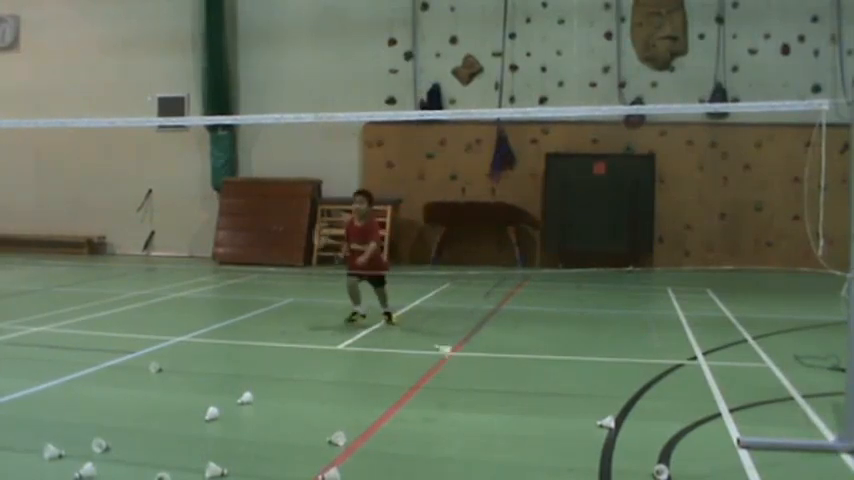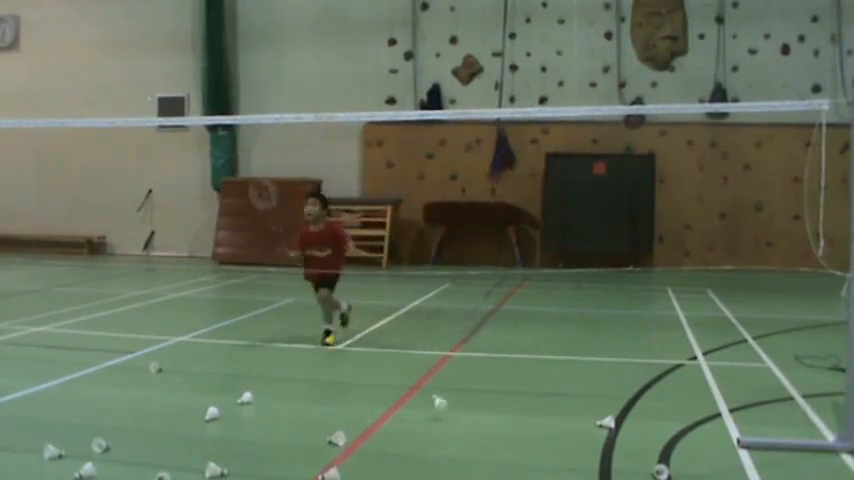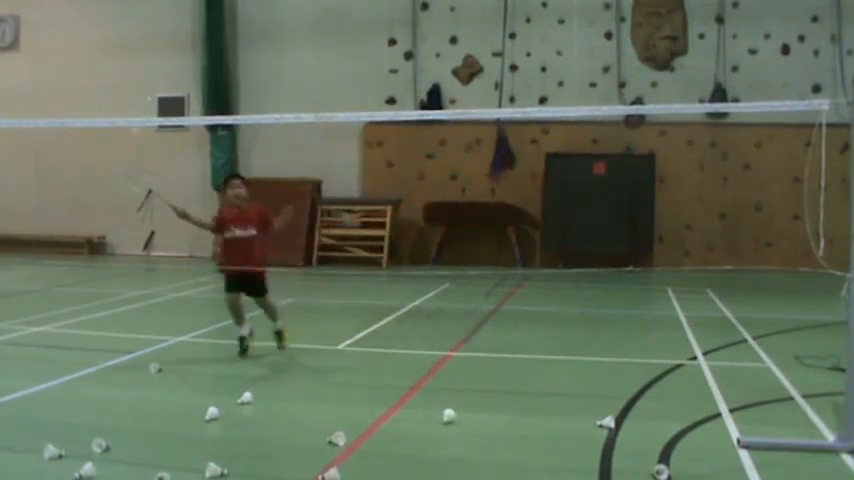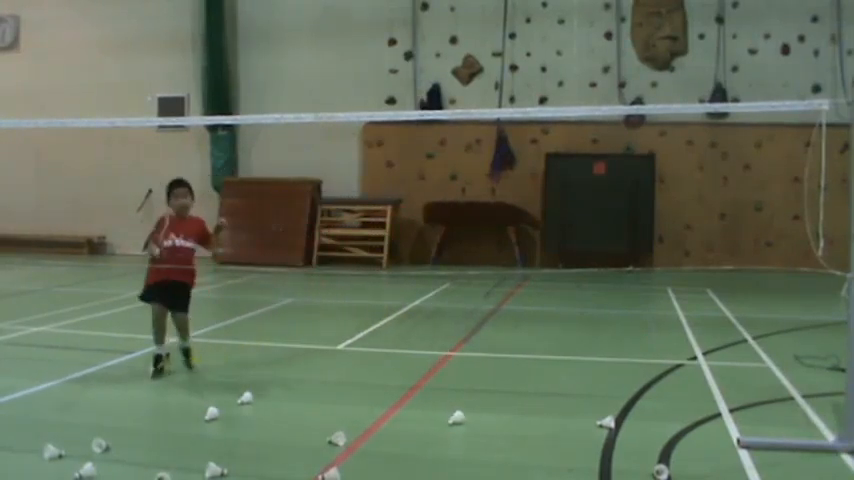
dt=0.4s
person 1, frame 1
left shoulder: (372, 224)
right shoulder: (350, 224)
left elbow: (374, 243)
right elbow: (347, 241)
left wrist: (365, 257)
right wrist: (345, 251)
left hip: (373, 263)
right hip: (355, 263)
left knee: (380, 289)
right knee: (351, 283)
left ankle: (386, 312)
right ankle: (358, 311)
person 1, frame 2
left shoulder: (333, 227)
right shoulder: (305, 231)
left elbow: (346, 242)
right elbow: (299, 252)
left wrist: (350, 248)
right wrist: (292, 255)
left hip: (331, 268)
right hip: (314, 270)
left knee: (323, 296)
right knee: (325, 298)
left ankle: (329, 330)
right ankle: (343, 307)
person 1, frame 3
left shoulder: (258, 210)
right shoulder: (225, 214)
left elbow: (274, 226)
right elbow: (211, 226)
left wrist: (285, 215)
right wrist: (189, 218)
left hip: (254, 265)
right hip: (232, 266)
left knee: (261, 299)
right knee: (232, 300)
left ankle: (279, 327)
right ankle: (244, 331)
person 1, frame 4
left shoulder: (198, 223)
right shoulder: (164, 221)
left elbow: (209, 244)
right elbow: (151, 244)
left wrist: (217, 230)
right wrist: (153, 250)
left hip: (183, 278)
right hip: (159, 275)
left knee: (180, 317)
right knee: (158, 312)
left ankle: (185, 346)
right ankle: (160, 354)
